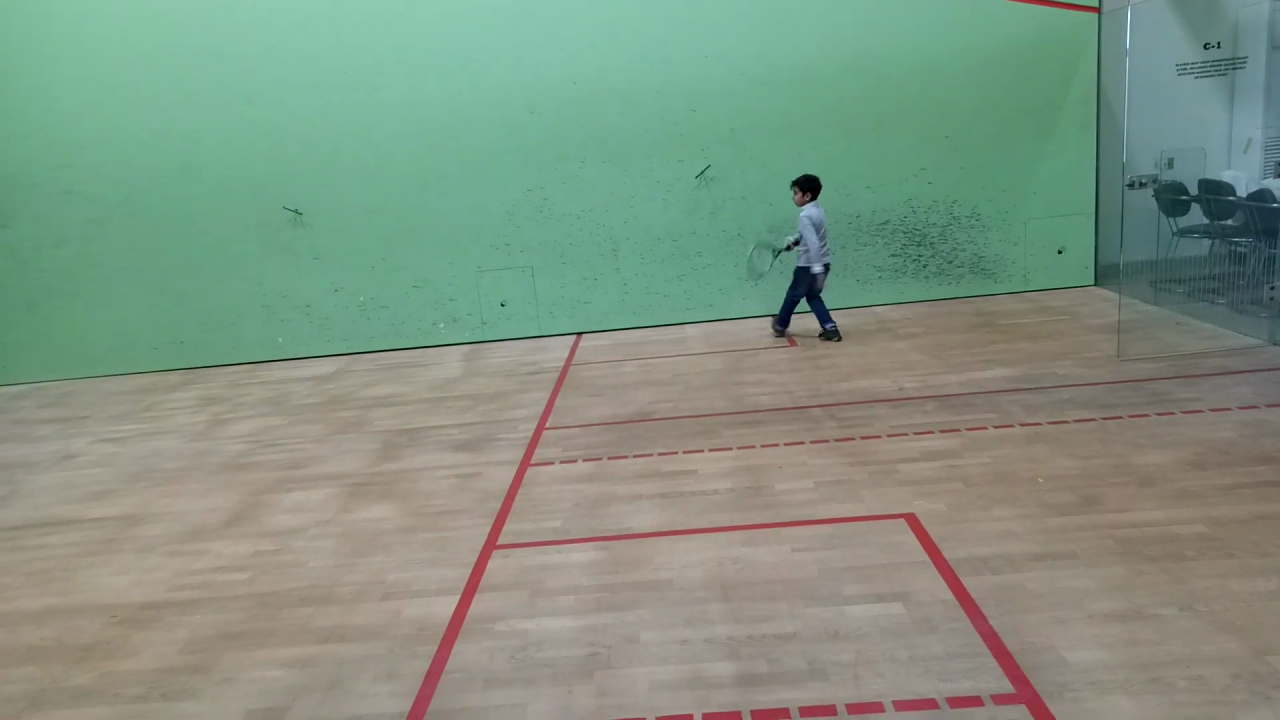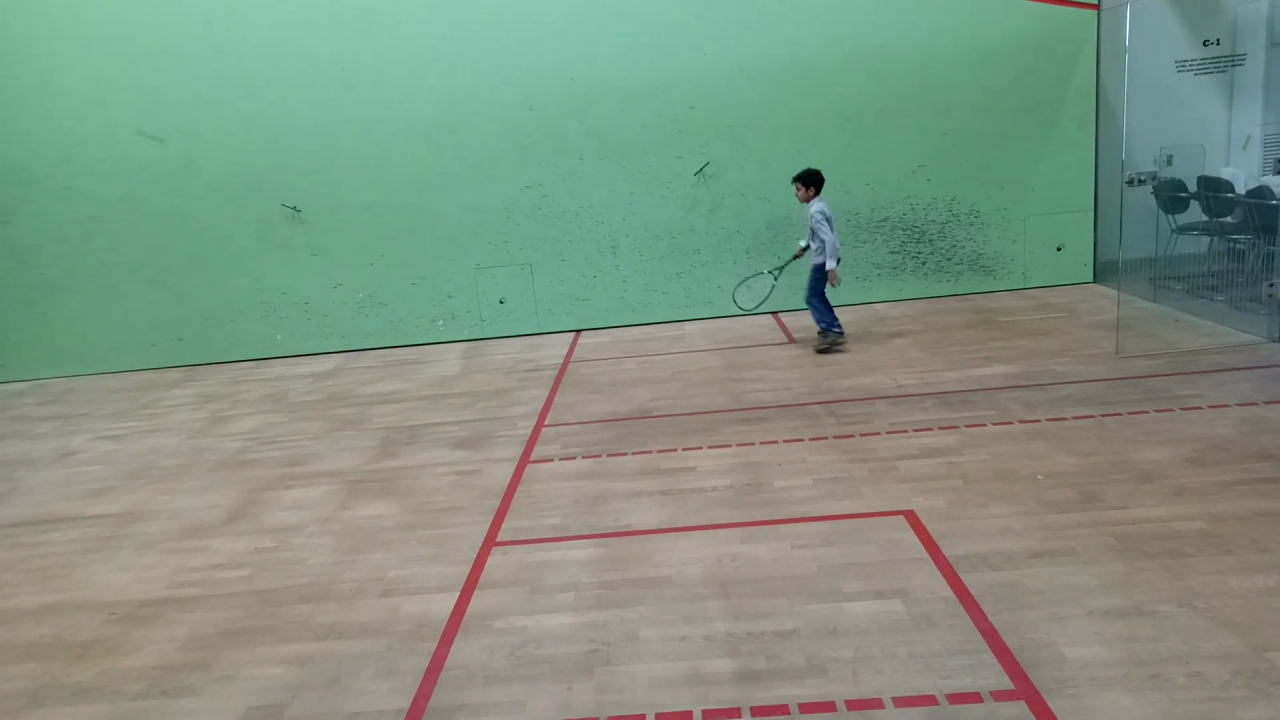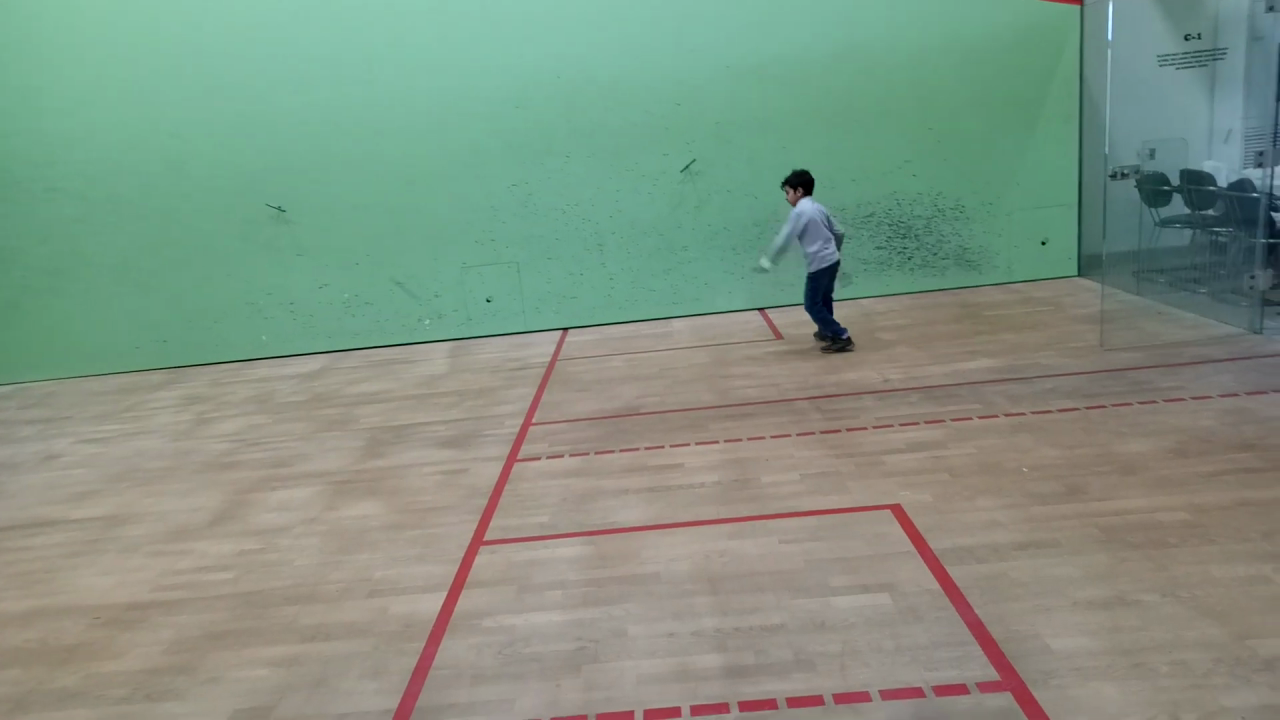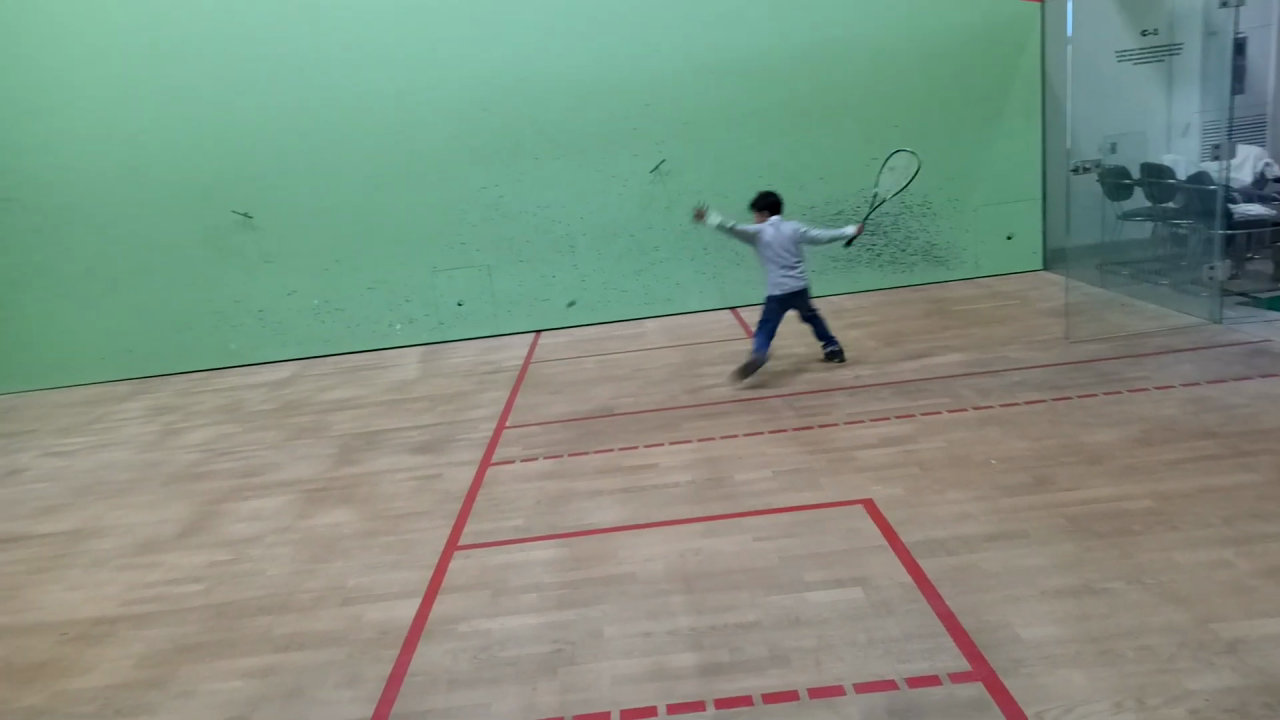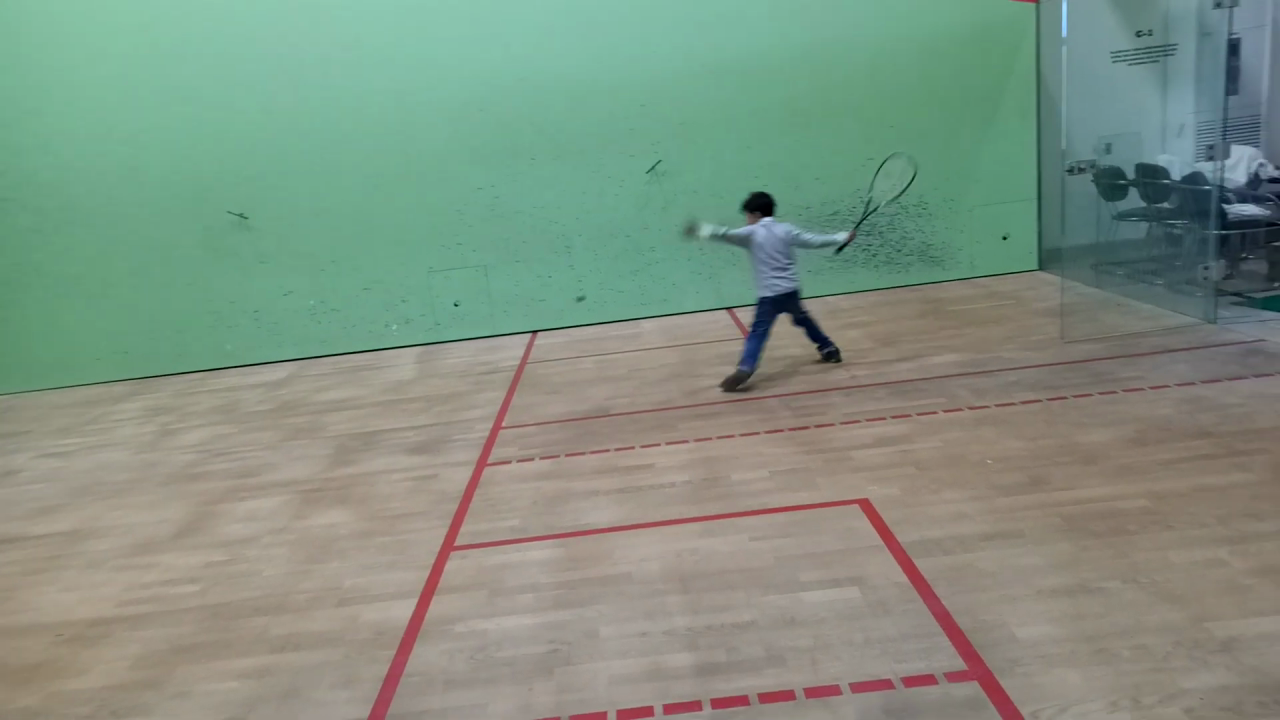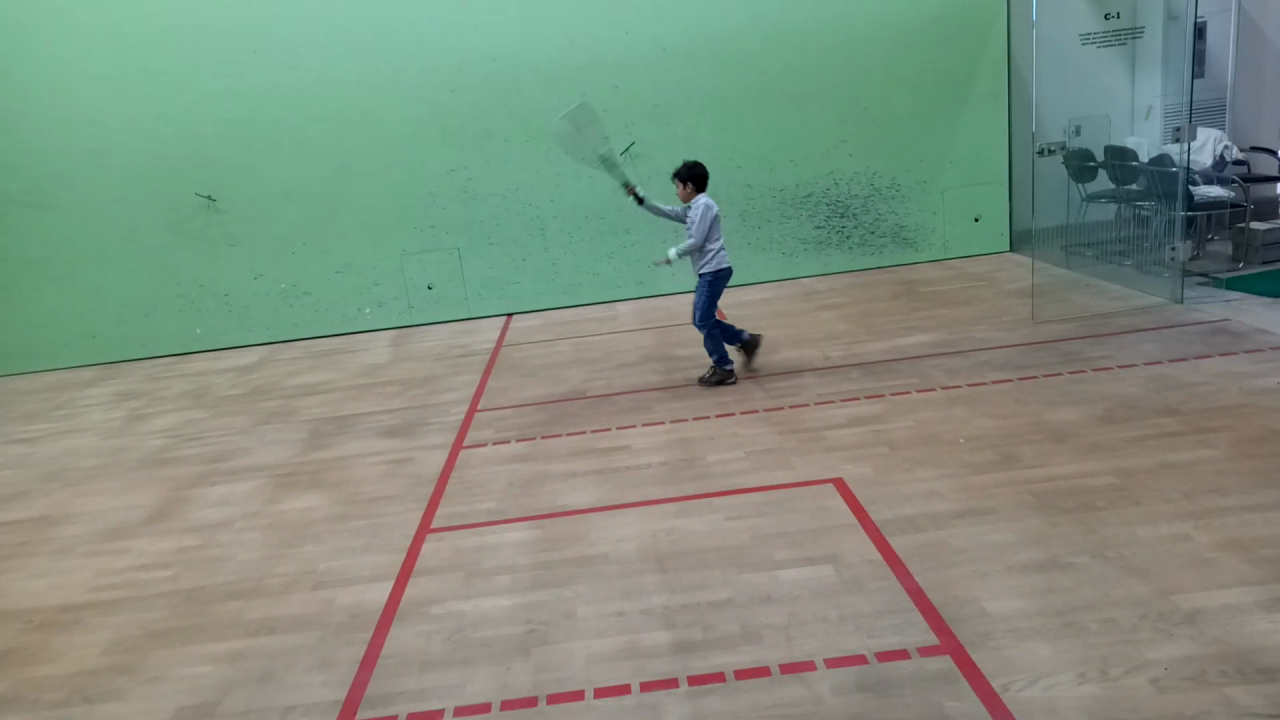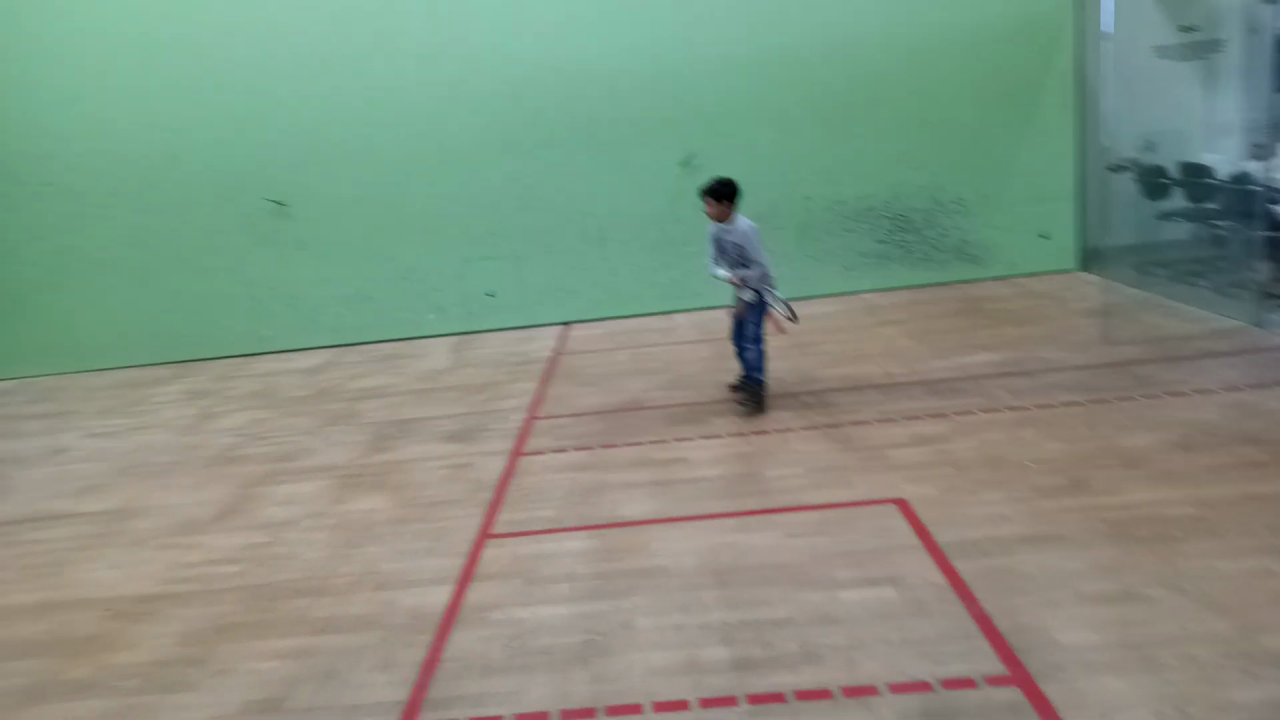
dt=0.3s
person 1, frame 1
left shoulder: (805, 216)
right shoulder: (817, 211)
left elbow: (812, 244)
left wrist: (818, 271)
right wrist: (793, 239)
left hip: (808, 265)
right hip: (821, 264)
left knee: (793, 296)
right knee: (813, 296)
left ankle: (780, 326)
right ankle: (831, 329)
person 1, frame 2
left shoulder: (815, 212)
right shoulder: (818, 207)
left elbow: (829, 239)
left wrist: (831, 268)
right wrist: (803, 245)
left hip: (823, 261)
right hip: (826, 260)
left knee: (813, 298)
right knee: (817, 295)
left ankle: (833, 332)
right ankle: (830, 328)
person 1, frame 3
left shoulder: (799, 213)
right shoulder: (819, 209)
left elbow: (783, 240)
right elbow: (838, 233)
left wrist: (767, 261)
right wrist: (836, 250)
left hip: (819, 266)
right hip: (833, 261)
left knee: (812, 306)
right knee: (824, 299)
left ankle: (841, 338)
right ankle: (828, 332)
person 1, frame 4
left shoulder: (758, 232)
right shoulder: (795, 228)
left elbow: (733, 229)
right elbow: (823, 236)
right wrist: (851, 231)
left hip: (778, 292)
right hip: (799, 288)
left knee: (765, 329)
right knee: (811, 316)
left ankle: (757, 358)
right ankle: (833, 349)
person 1, frame 5
left shoulder: (753, 232)
right shoulder: (786, 230)
left elbow: (727, 236)
right elbow: (813, 240)
left wrist: (700, 231)
right wrist: (841, 237)
left hip: (769, 295)
right hip: (788, 291)
left knee: (757, 334)
right knee: (803, 320)
left ankle: (744, 369)
right ankle: (828, 351)
person 1, frame 6
left shoulder: (704, 206)
right shoulder: (691, 208)
left elbow: (695, 242)
right elbow: (667, 211)
left wrist: (671, 255)
right wrist: (639, 197)
left hip: (714, 271)
right hip: (708, 272)
left knee: (704, 320)
right knee: (703, 320)
left ankle: (724, 368)
right ankle: (746, 340)
person 1, frame 7
left shoulder: (746, 229)
right shoulder: (715, 231)
left elbow: (759, 267)
right elbow: (714, 265)
left wrist: (747, 297)
right wrist: (727, 276)
left hip: (757, 290)
right hip: (740, 291)
left knee: (751, 337)
right knee: (739, 338)
left ankle: (755, 388)
right ankle: (749, 376)
